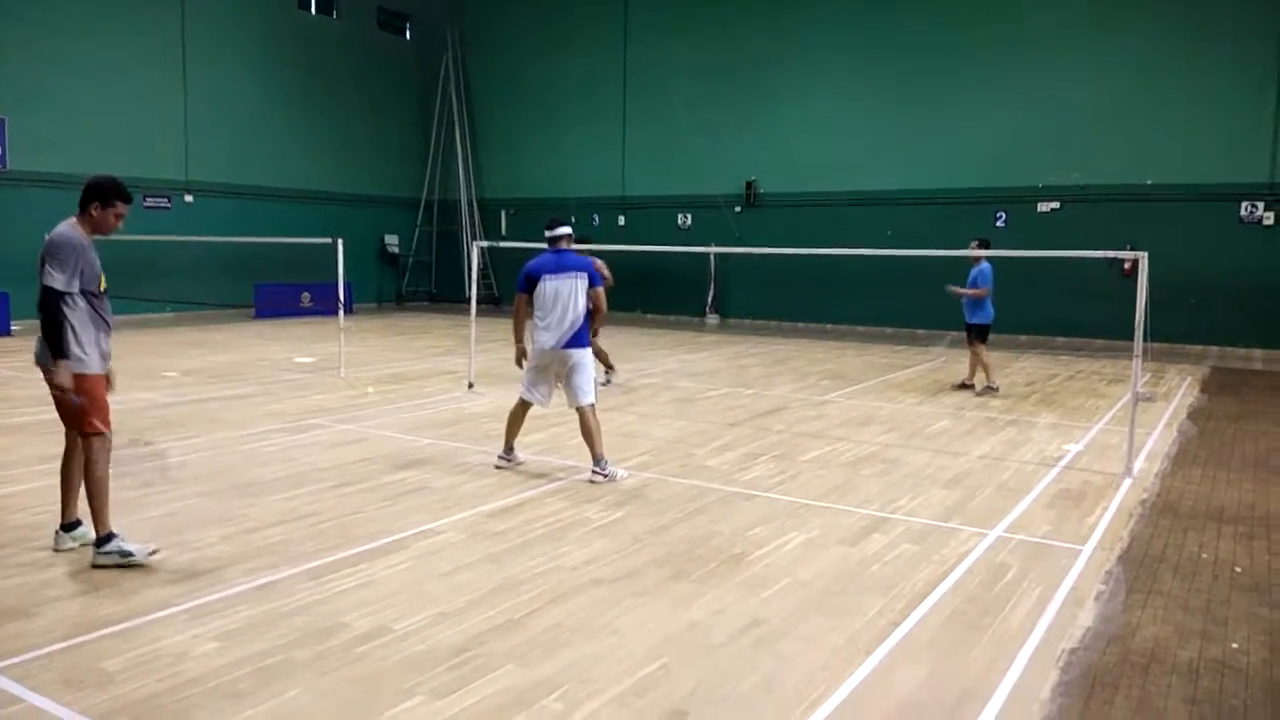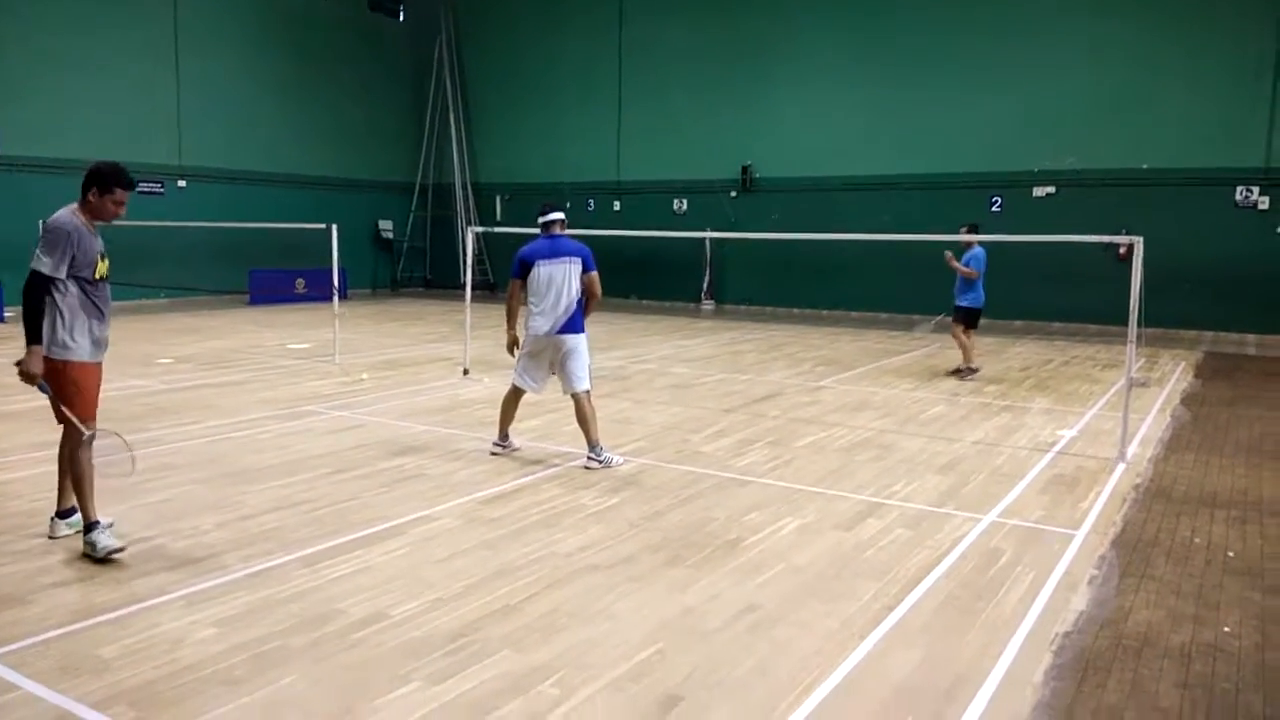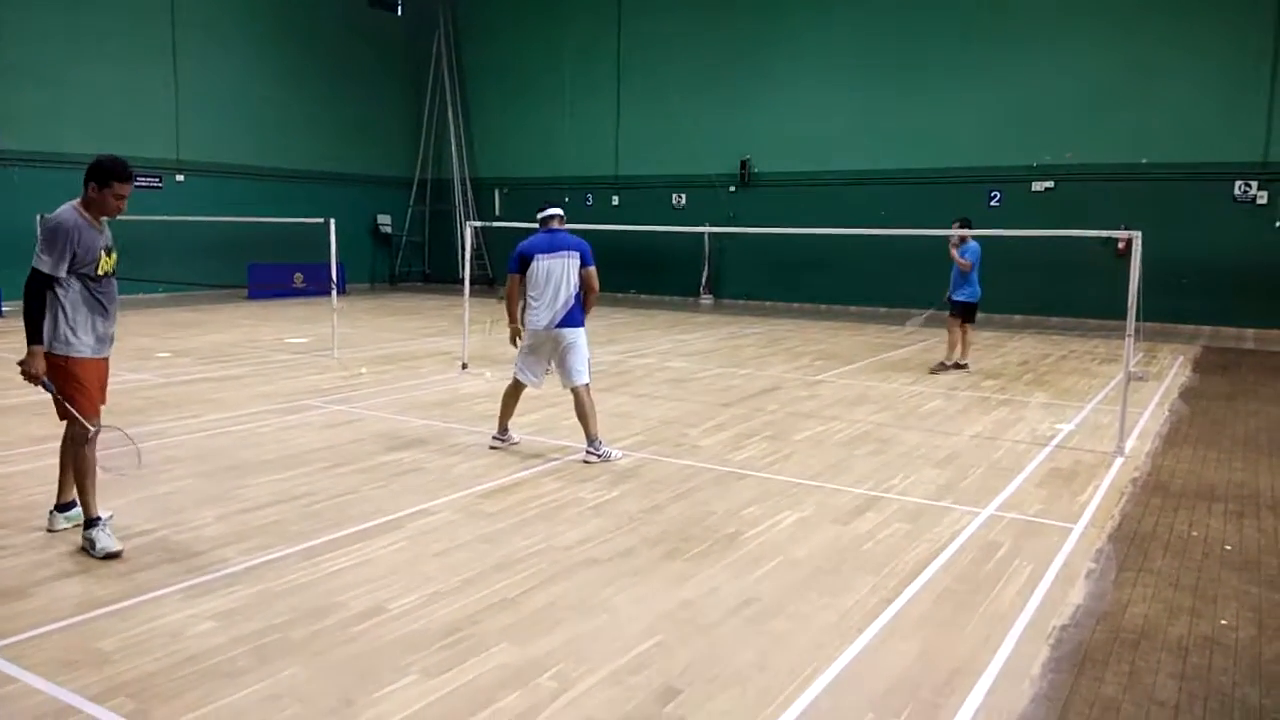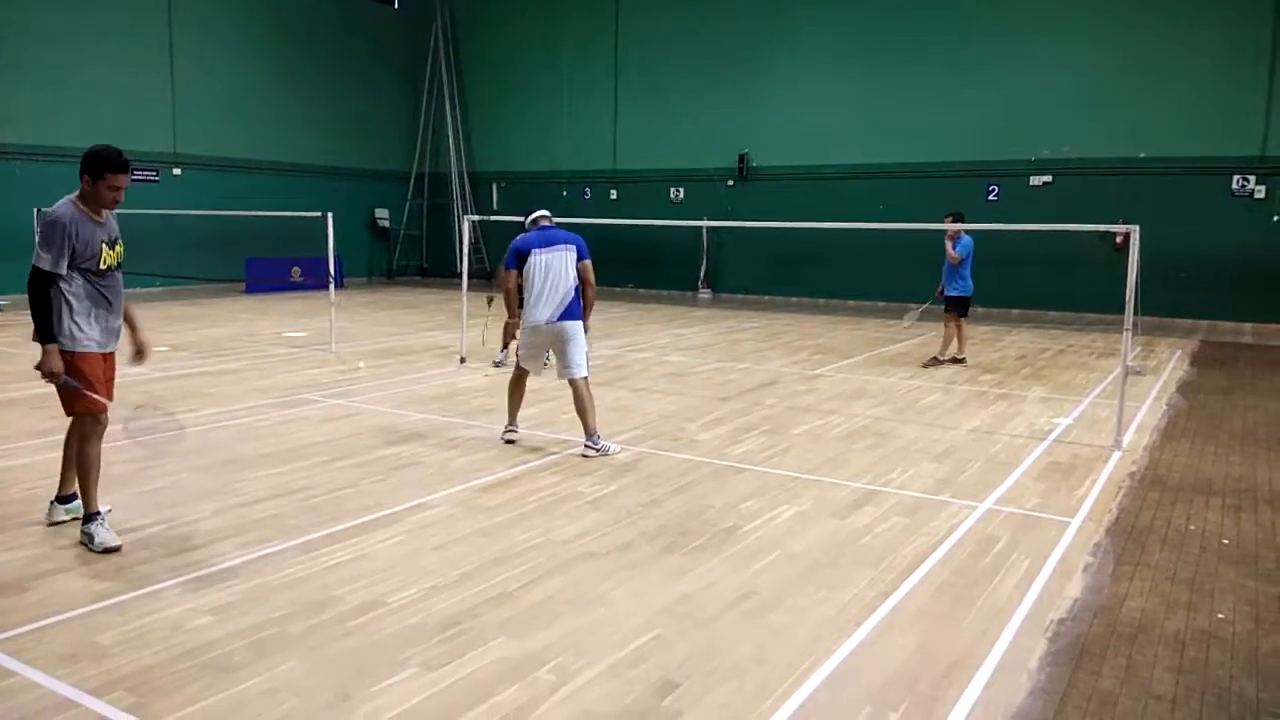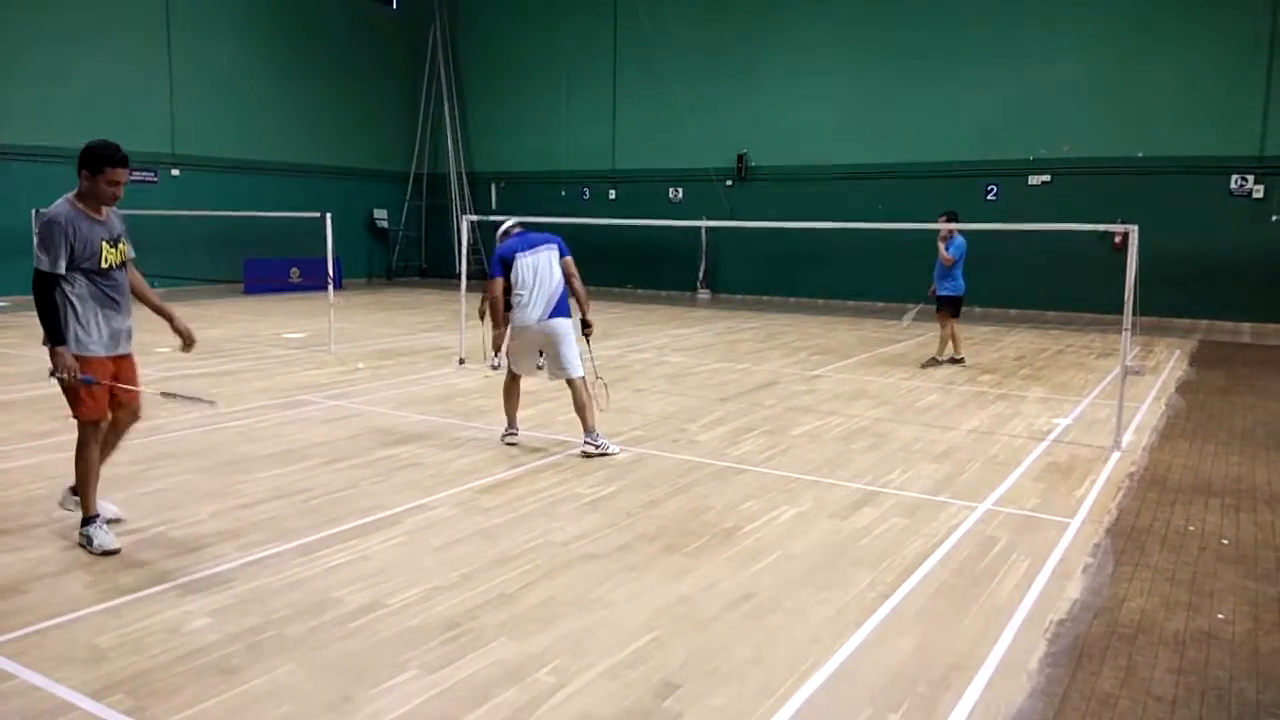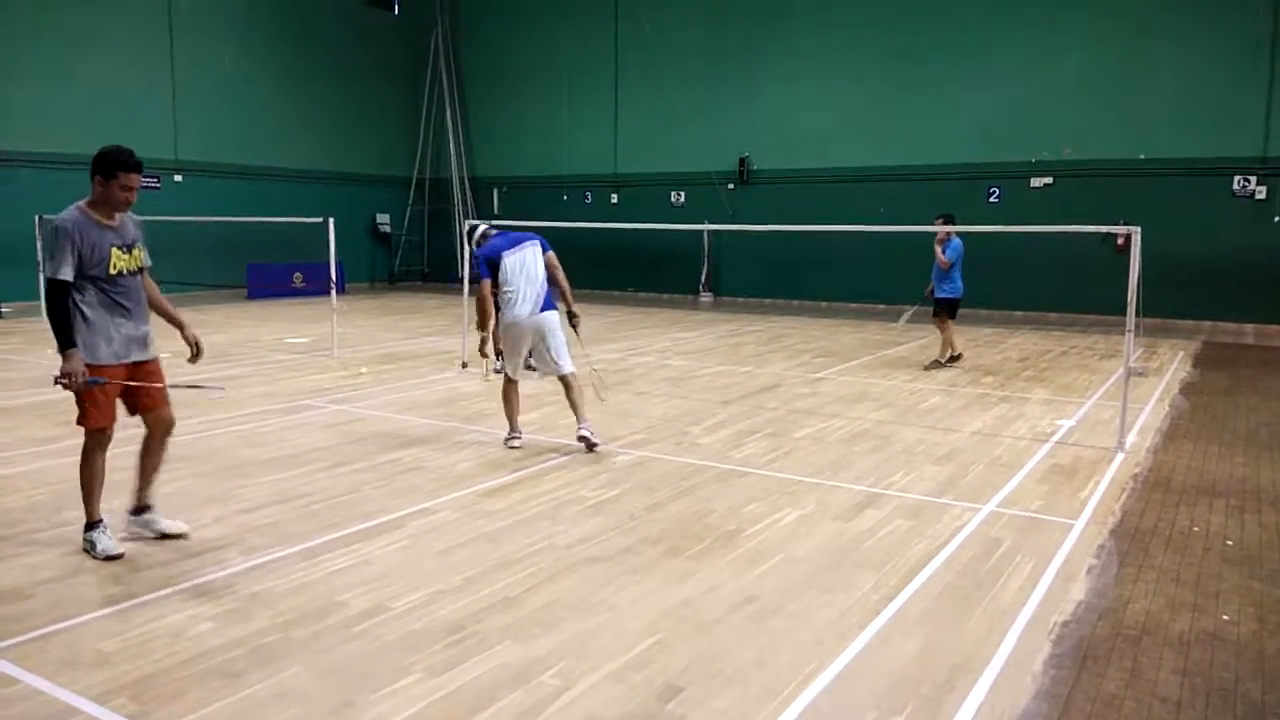
dt=0.2s
person 1, frame 1
left shoulder: (78, 242)
right shoulder: (68, 241)
right elbow: (50, 305)
left wrist: (102, 363)
right wrist: (63, 365)
left hip: (81, 361)
right hip: (73, 364)
left knee: (78, 440)
right knee: (97, 442)
left ankle: (70, 527)
right ankle: (105, 541)
person 1, frame 2
left shoulder: (90, 231)
right shoulder: (64, 228)
right elbow: (35, 289)
right wrist: (34, 350)
left hip: (87, 348)
right hip: (67, 350)
left knee: (76, 431)
right knee: (81, 432)
left ankle: (65, 514)
right ankle: (92, 529)
person 1, frame 3
left shoulder: (102, 227)
right shoulder: (64, 225)
right elbow: (36, 288)
right wrist: (35, 349)
left hip: (97, 344)
right hip: (71, 346)
left knee: (81, 427)
right knee: (85, 428)
left ankle: (65, 507)
right ankle: (93, 525)
person 1, frame 4
left shoulder: (108, 219)
right shoulder: (62, 220)
right elbow: (40, 285)
left wrist: (134, 328)
right wrist: (49, 348)
left hip: (104, 339)
right hip: (76, 342)
left knee: (87, 420)
right knee: (92, 422)
left ankle: (65, 499)
right ankle: (92, 519)
person 1, frame 5
left shoulder: (112, 217)
right shoulder: (59, 220)
left elbow: (128, 274)
right elbow: (44, 287)
left wrist: (171, 318)
right wrist: (60, 349)
left hip: (117, 341)
right hip: (83, 347)
left knee: (125, 416)
right knee: (94, 426)
left ankle: (80, 490)
right ankle: (90, 522)
person 1, frame 6
left shoulder: (130, 224)
right shoulder: (69, 227)
right elbow: (56, 294)
left wrist: (182, 326)
right wrist: (70, 353)
left hip: (138, 348)
right hip: (95, 354)
left knee: (162, 422)
right knee: (99, 436)
left ankle: (141, 511)
right ankle: (94, 527)
person 2, frame 1
left shoulder: (532, 267)
right shoulder: (586, 265)
left elbow: (520, 310)
right elbow: (601, 308)
left wrist: (519, 344)
right wrist: (587, 331)
left hip: (542, 347)
right hip: (576, 347)
left knee: (524, 401)
right knee: (585, 407)
left ankle: (507, 453)
right ankle: (600, 466)
person 2, frame 2
left shoulder: (525, 253)
right shoulder: (581, 251)
left elbow: (513, 296)
right elbow: (595, 293)
left wrist: (511, 331)
left hip: (536, 333)
right hip: (571, 333)
left knee: (517, 387)
right knee: (580, 393)
left ankle: (502, 440)
right ankle: (595, 453)
person 2, frame 3
left shoulder: (524, 247)
right shoulder: (580, 246)
left elbow: (512, 290)
right elbow: (593, 288)
left wrist: (514, 323)
right wrist: (581, 315)
left hip: (535, 327)
right hip: (570, 327)
left knee: (518, 381)
right knee: (580, 387)
left ankle: (501, 434)
right ankle: (594, 447)
person 2, frame 4
left shoulder: (519, 244)
right shoulder: (574, 241)
left elbow: (509, 286)
right elbow: (589, 283)
left wrist: (513, 318)
right wrist: (585, 317)
left hip: (534, 321)
right hip: (568, 320)
left knee: (520, 371)
right knee: (579, 380)
left ankle: (511, 426)
right ankle: (592, 440)
person 2, frame 5
left shoulder: (501, 251)
right shoulder: (553, 241)
left elbow: (495, 296)
right elbow: (573, 278)
left wrist: (499, 328)
right wrist: (585, 315)
left hip: (523, 321)
right hip: (557, 319)
left knee: (514, 374)
right knee: (576, 379)
left ankle: (511, 429)
right ankle: (591, 438)
person 2, frame 6
left shoulder: (484, 253)
right shoulder: (533, 238)
left elbow: (484, 296)
right elbow: (556, 271)
left wrist: (484, 333)
right wrist: (571, 307)
left hip: (514, 319)
right hip: (546, 314)
left knee: (511, 377)
right knee: (567, 374)
left ankle: (514, 433)
right ankle: (583, 426)
